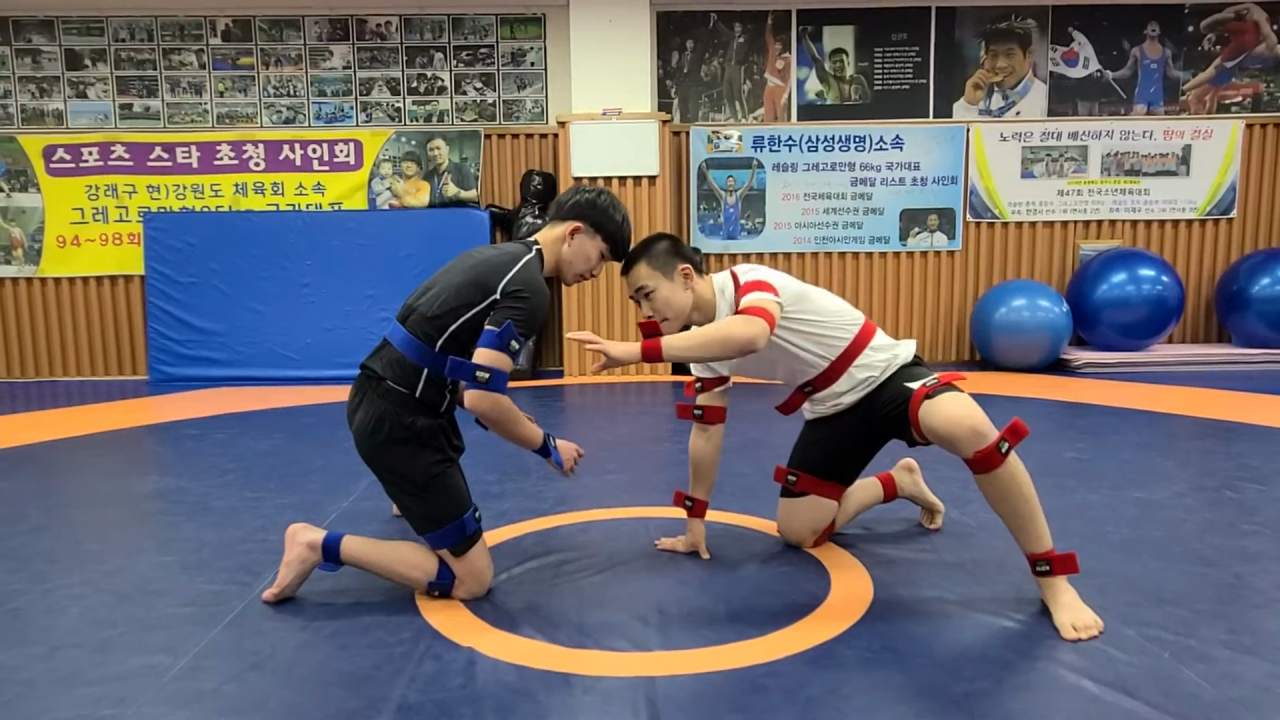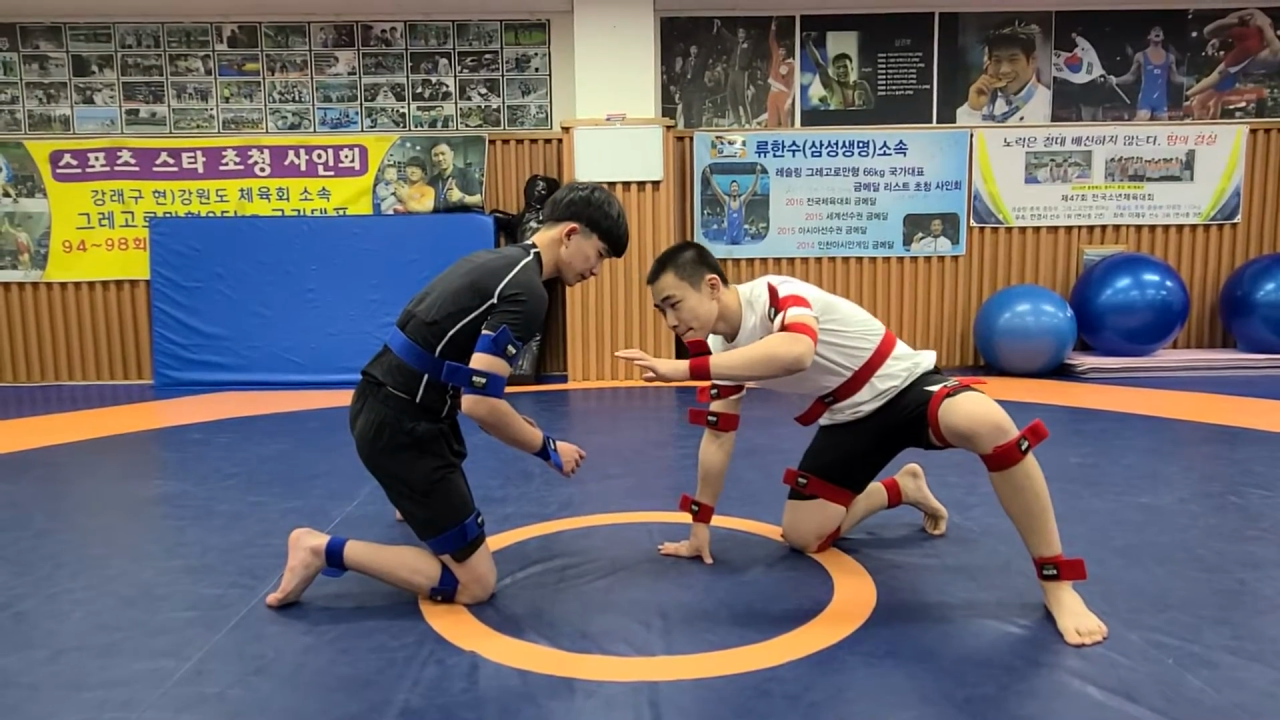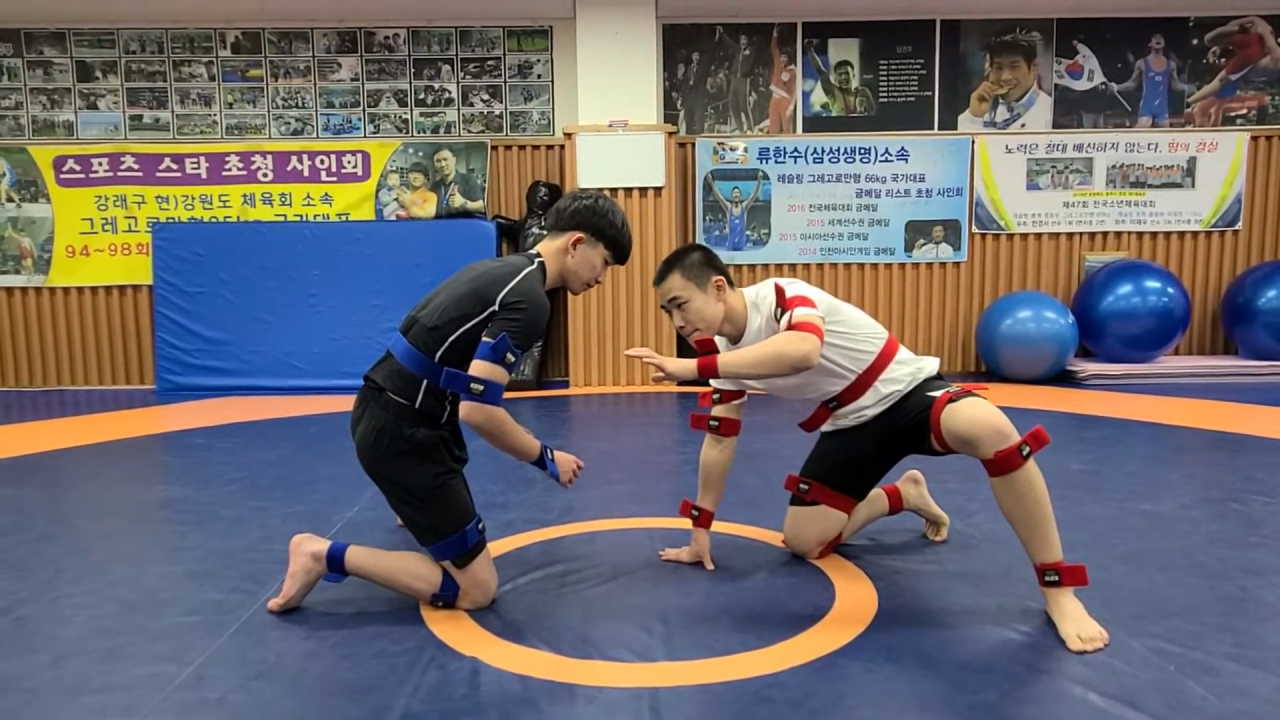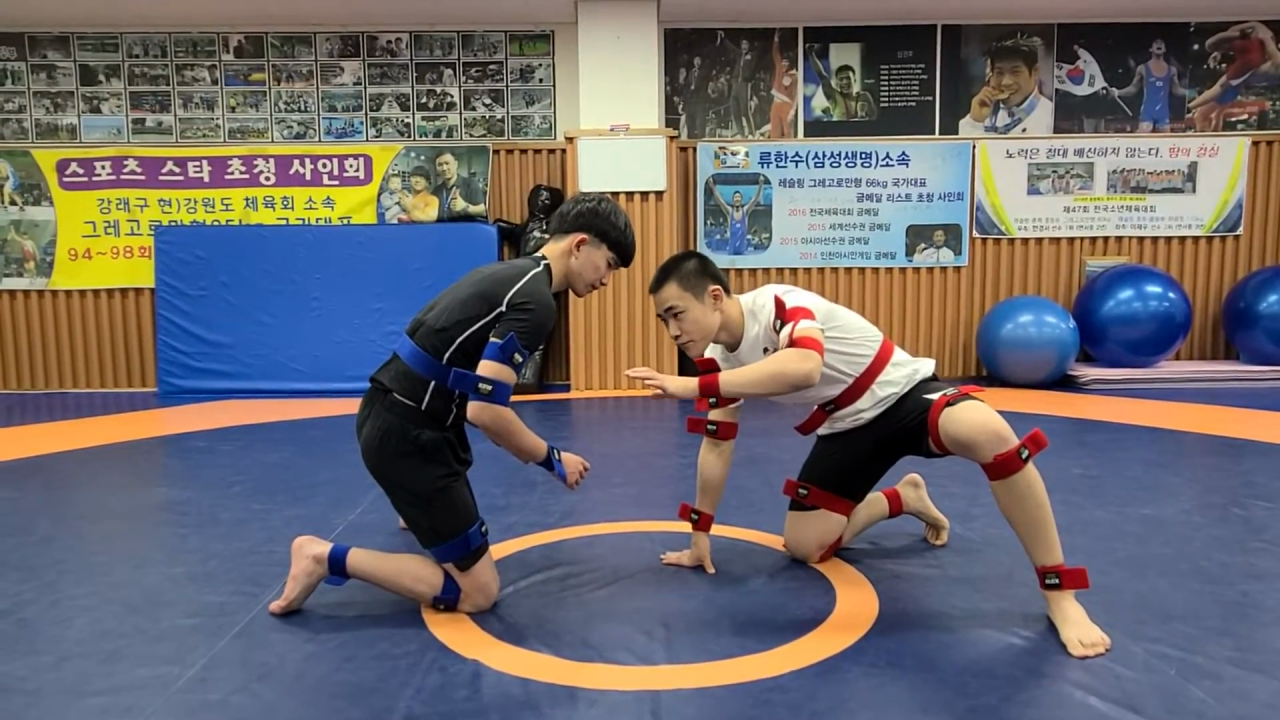
dt=1s
person 1, frame 1
left shoulder: (747, 282)
right shoulder: (702, 343)
left elbow: (751, 335)
right elbow: (707, 430)
left wrist: (638, 350)
right wrist: (696, 523)
left hip: (886, 375)
right hip: (832, 410)
left knee: (970, 430)
right knee: (797, 532)
left ankle: (1053, 580)
right ankle: (898, 482)
person 1, frame 2
left shoulder: (774, 295)
right shoulder: (721, 348)
left elbow: (796, 352)
right elbow: (718, 435)
left wrist: (685, 368)
right wrist: (700, 526)
left hip: (905, 385)
right hip: (848, 419)
left knee: (988, 425)
right knee: (803, 536)
left ankle: (1057, 584)
right ankle: (903, 487)
person 1, frame 3
left shoulder: (780, 295)
right shoulder: (723, 349)
left elbow: (803, 351)
right elbow: (720, 440)
left wrist: (692, 367)
right wrist: (701, 530)
left hip: (907, 392)
right hip: (851, 426)
left knee: (989, 430)
right knee: (804, 542)
left ankle: (1059, 591)
right ankle: (905, 494)
person 1, frame 4
left shoulder: (778, 304)
right shoulder: (718, 357)
left elbow: (804, 367)
right elbow: (716, 444)
left wrist: (692, 385)
right wrist: (700, 535)
left hip: (903, 393)
right hip: (847, 426)
left knee: (989, 434)
right knee: (804, 546)
left ankle: (1060, 595)
right ankle: (904, 497)
person 2, frame 1
left shoulder: (498, 255)
right shoulder: (528, 288)
right elbow: (482, 398)
left wrist: (502, 417)
right wrist: (548, 447)
left hip: (378, 397)
right hip: (398, 419)
right knee: (470, 579)
left ankle: (414, 496)
right ankle: (320, 544)
person 2, frame 2
left shoulder: (499, 259)
right shoulder: (526, 291)
right elbow: (479, 402)
left wrist: (507, 423)
right wrist: (548, 449)
left hip: (384, 404)
right hip: (399, 424)
right knee: (474, 584)
left ankle: (416, 499)
right ankle: (325, 550)
person 2, frame 3
left shoulder: (503, 268)
right shoulder: (527, 300)
right elbow: (477, 410)
left wrist: (513, 435)
right wrist: (545, 459)
left hip: (386, 411)
right hip: (401, 431)
right knee: (476, 589)
left ankle: (417, 506)
right ankle: (326, 556)
person 2, frame 4
left shoulder: (508, 272)
right shoulder: (534, 301)
right elbow: (485, 410)
left wrist: (517, 442)
right wrist: (553, 460)
left hip: (389, 413)
right hip: (406, 433)
right knee: (477, 592)
left ankle: (420, 509)
right ankle: (328, 558)
